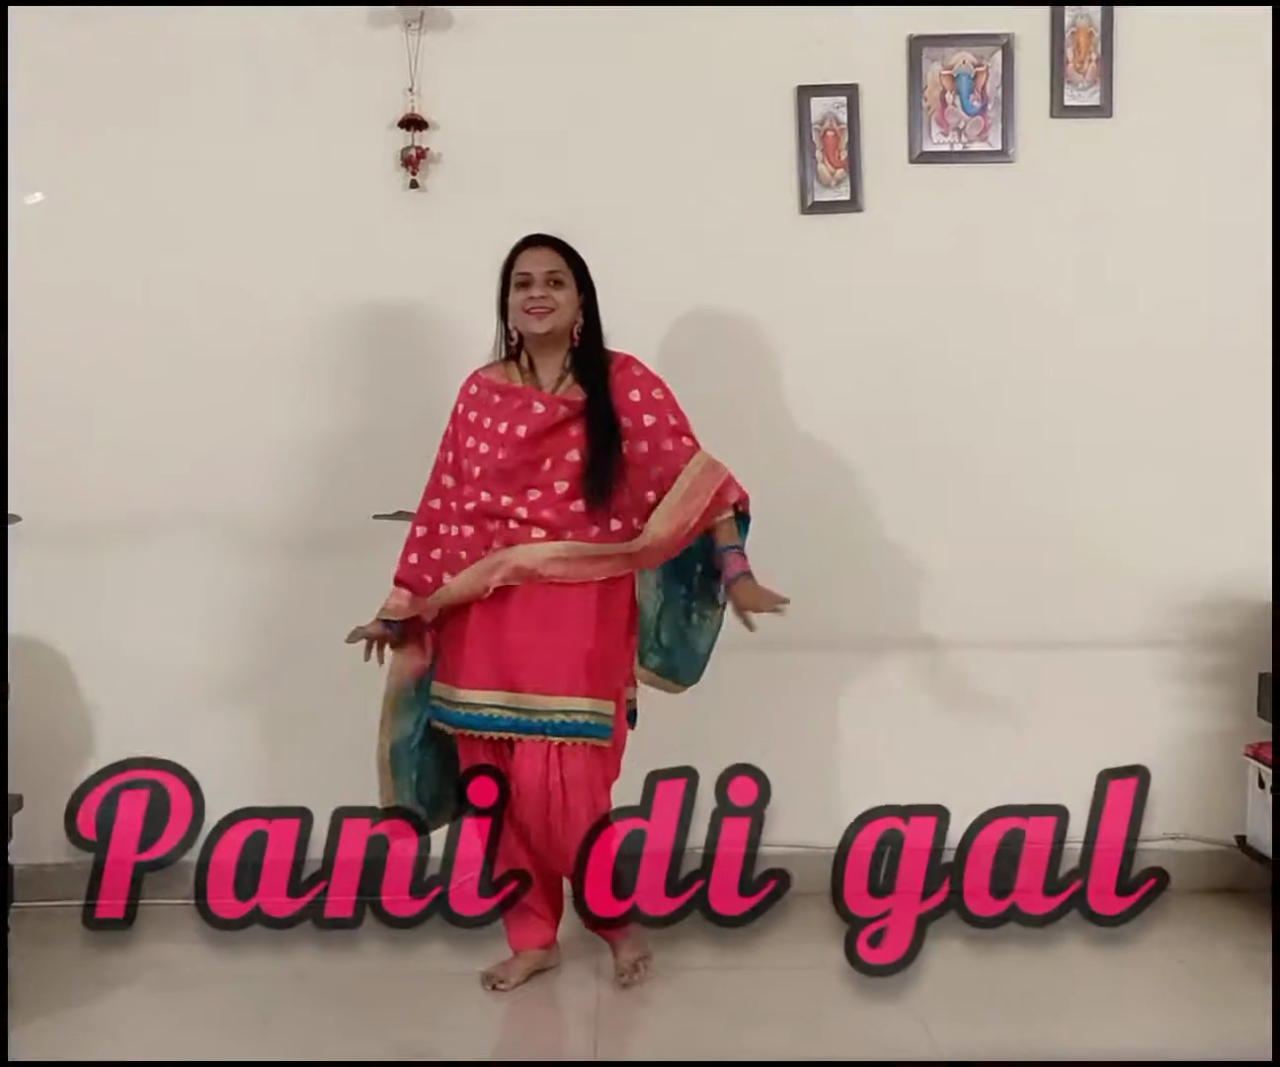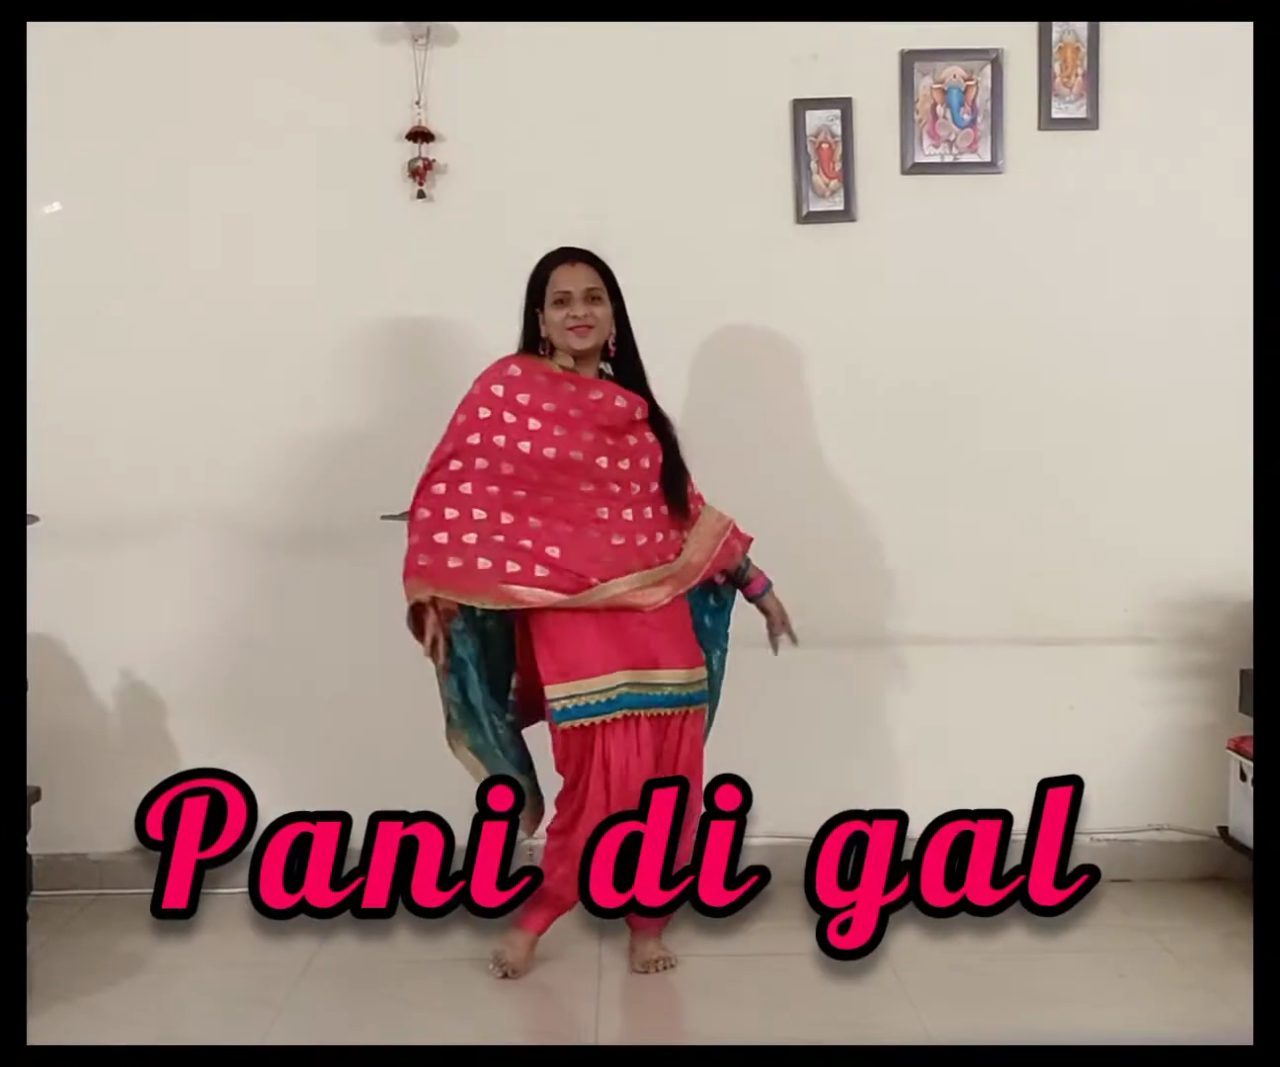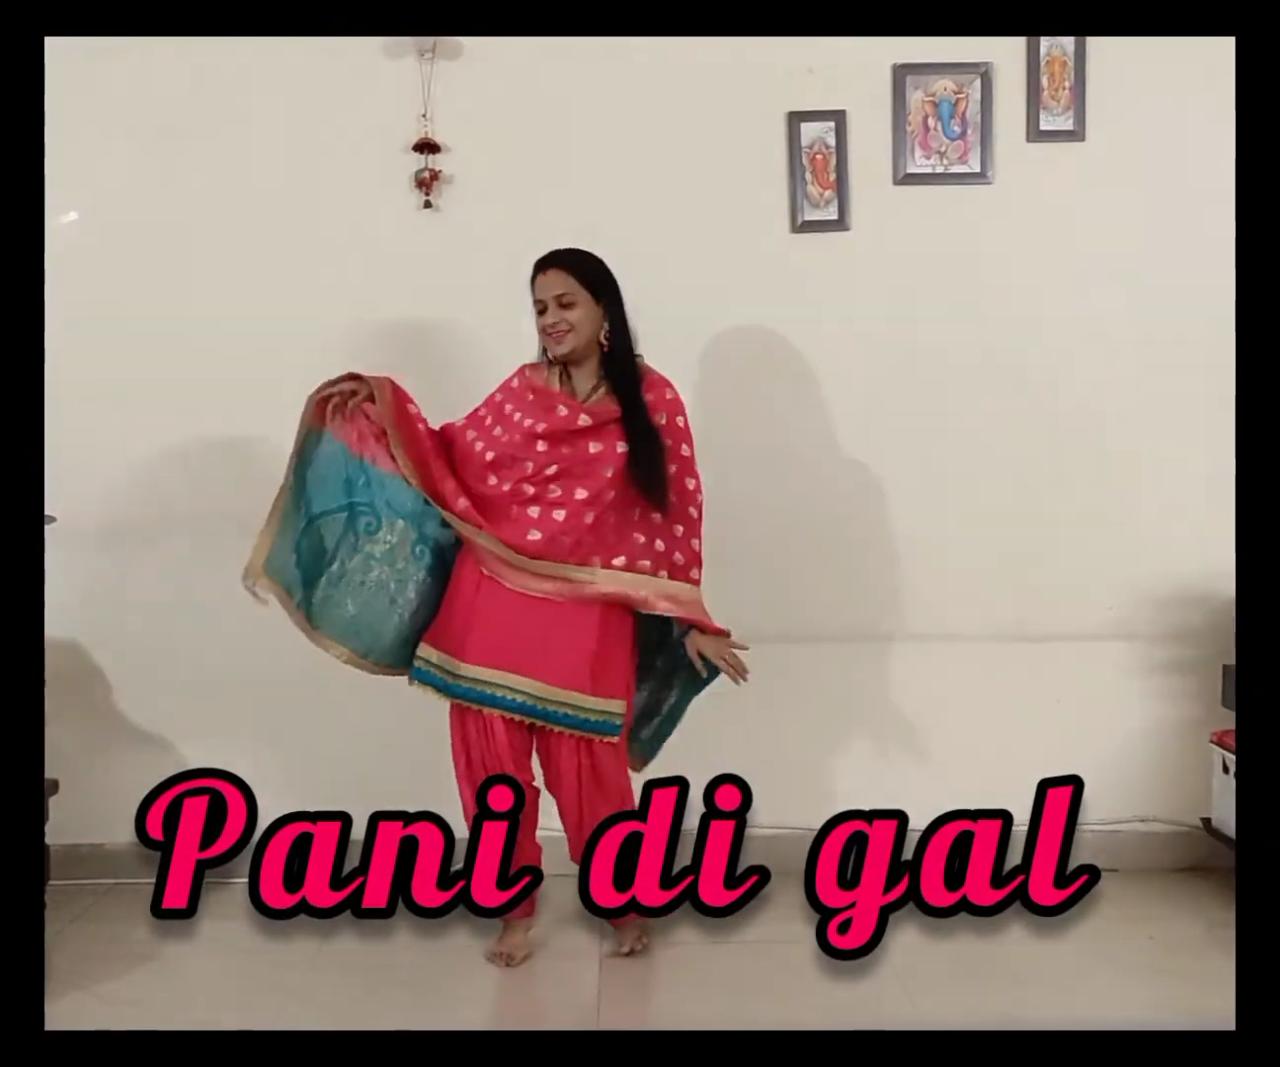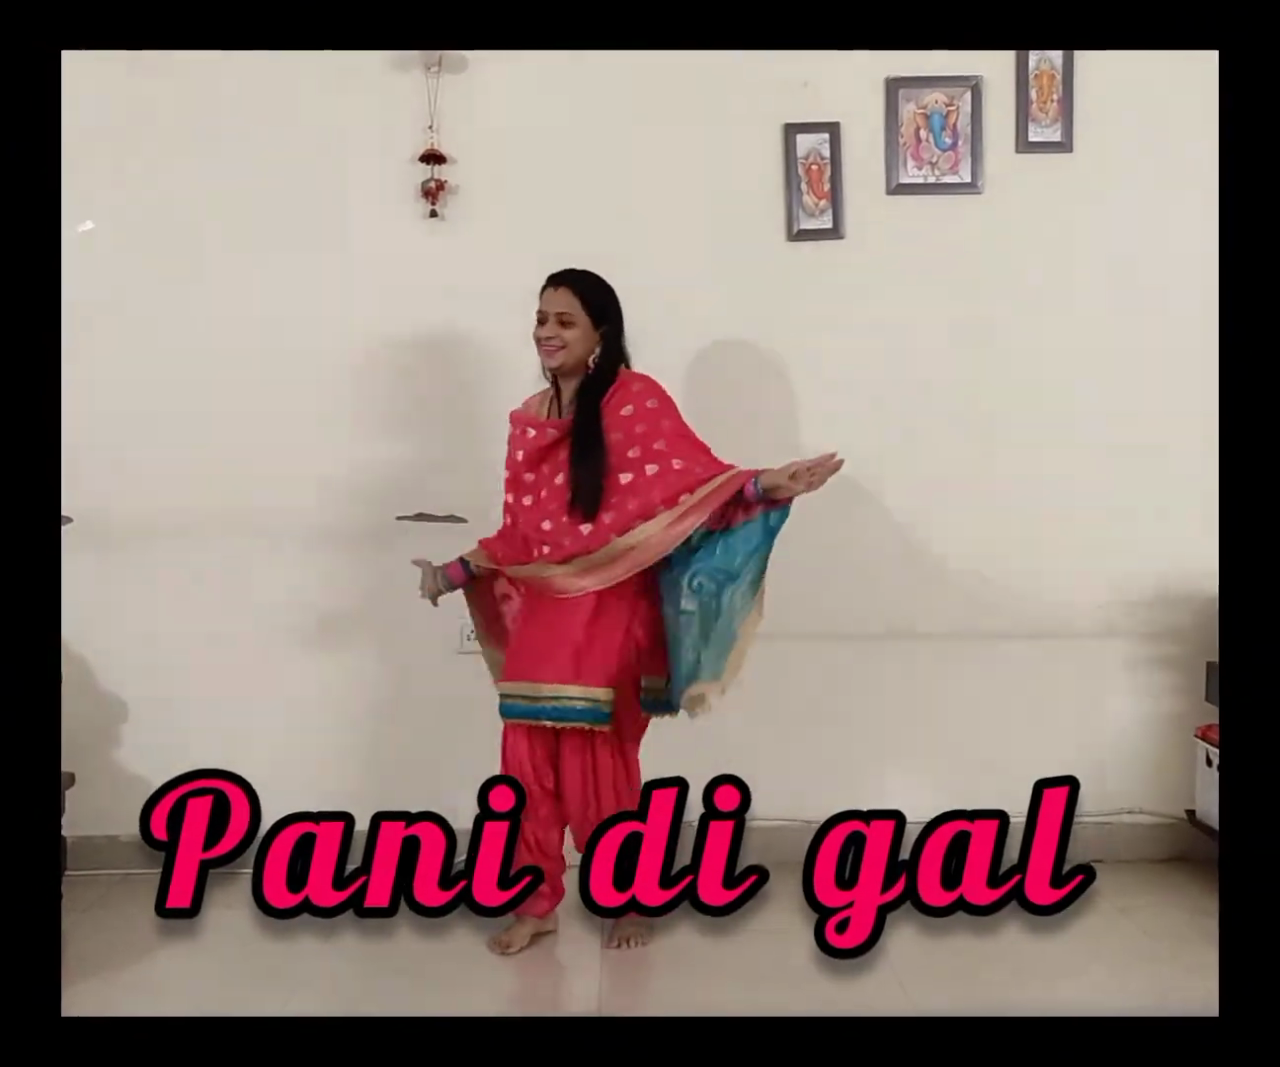
dt=0.7s
person 1, frame 1
left shoulder: (626, 383)
right shoulder: (479, 393)
left elbow: (696, 483)
right elbow: (445, 508)
left wrist: (736, 571)
right wrist: (404, 611)
left hip: (582, 612)
right hip: (486, 616)
left knee: (561, 784)
right knee: (496, 783)
left ankle: (621, 920)
right ankle: (531, 937)
person 1, frame 2
left shoulder: (635, 400)
right shoulder: (509, 384)
left elbow: (683, 507)
right elbow: (453, 491)
left wrist: (757, 585)
right wrist: (434, 591)
left hip: (659, 609)
right hip: (573, 612)
left knee: (671, 773)
right knee: (611, 773)
left ankle: (644, 915)
right ankle: (534, 910)
person 1, frame 3
left shoulder: (653, 399)
right shoulder: (521, 390)
left elbow: (674, 517)
right elbow: (453, 461)
left wrist: (692, 625)
right wrist: (382, 404)
left hip: (587, 611)
right hip: (493, 600)
left knee: (589, 768)
right knee: (489, 763)
right ankle: (516, 909)
person 1, frame 4
left shoulder: (632, 399)
right shoulder: (529, 418)
left elbow: (692, 482)
left wrist: (769, 483)
right wrist: (457, 573)
left hip: (614, 611)
right hip: (542, 614)
left knee: (600, 764)
right knee: (528, 761)
right ankle: (536, 902)
